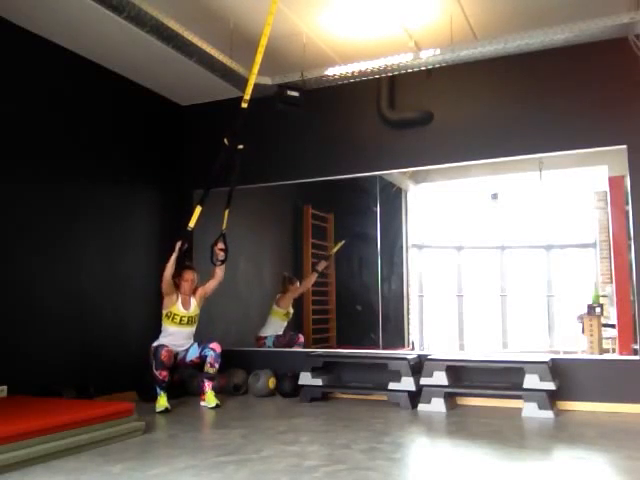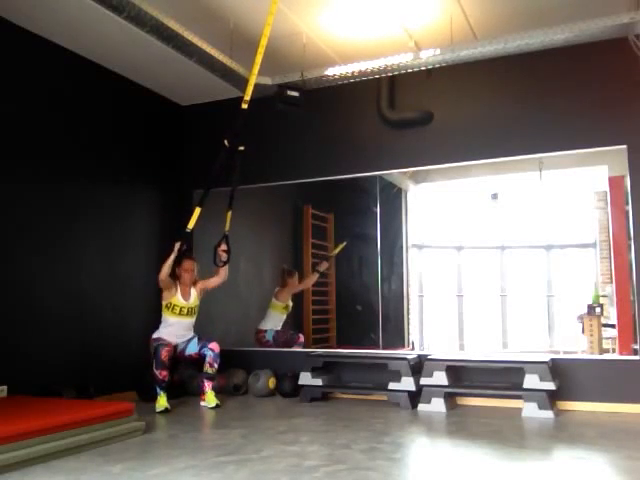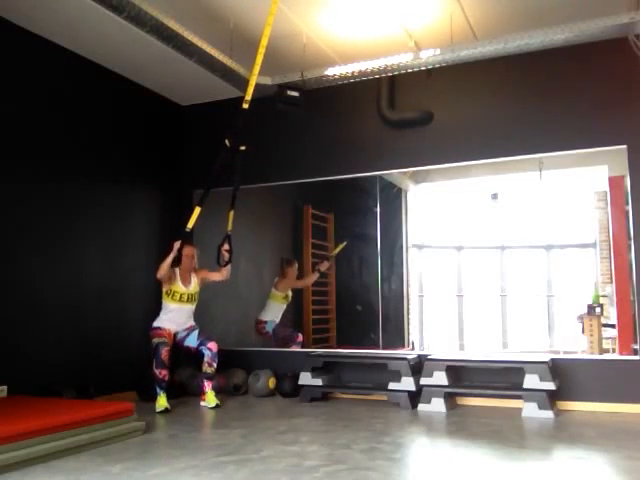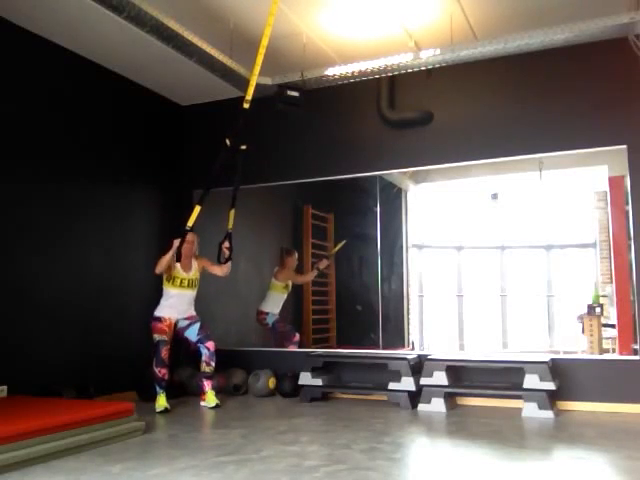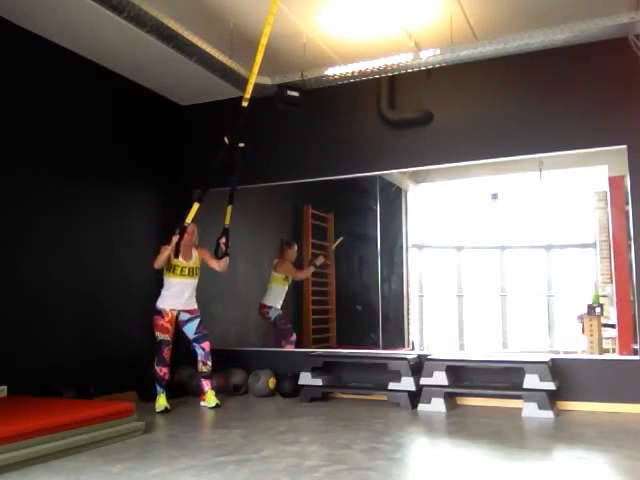
dt=0.1s
person 1, frame 1
left shoulder: (199, 296)
right shoulder: (171, 297)
left elbow: (217, 279)
right elbow: (166, 277)
left wrist: (220, 256)
right wrist: (176, 253)
left hip: (187, 350)
right hip: (165, 347)
left knee: (214, 349)
right knee: (162, 353)
left ankle: (207, 394)
right ankle: (161, 396)
person 1, frame 2
left shoulder: (198, 288)
right shoulder: (169, 288)
left elbow: (221, 278)
right elbow: (161, 278)
left wrist: (224, 258)
right wrist: (174, 254)
left hip: (186, 340)
right hip: (164, 338)
left knee: (213, 348)
right knee: (162, 352)
left ankle: (207, 394)
right ankle: (161, 396)
person 1, frame 3
left shoulder: (199, 276)
right shoulder: (171, 276)
left elbow: (223, 276)
right elbow: (160, 275)
left wrist: (226, 257)
right wrist: (173, 253)
left hip: (187, 329)
right hip: (163, 328)
left knee: (211, 347)
right knee: (162, 351)
left ankle: (207, 394)
right ankle: (161, 396)
person 1, frame 4
left shoulder: (200, 263)
right shoulder: (170, 260)
left elbow: (224, 272)
right elbow: (158, 270)
left wrist: (227, 254)
right wrist: (173, 251)
left hip: (187, 316)
right hip: (164, 317)
left knee: (208, 345)
right knee: (162, 349)
left ankle: (207, 393)
right ankle: (160, 396)
person 1, frame 5
left shoulder: (200, 253)
right shoulder: (169, 251)
left elbow: (221, 267)
right elbow: (157, 265)
left wrist: (224, 250)
right wrist: (172, 246)
left hip: (189, 309)
right hip: (165, 309)
left knee: (203, 345)
right knee: (164, 348)
left ankle: (206, 393)
right ankle: (161, 396)
